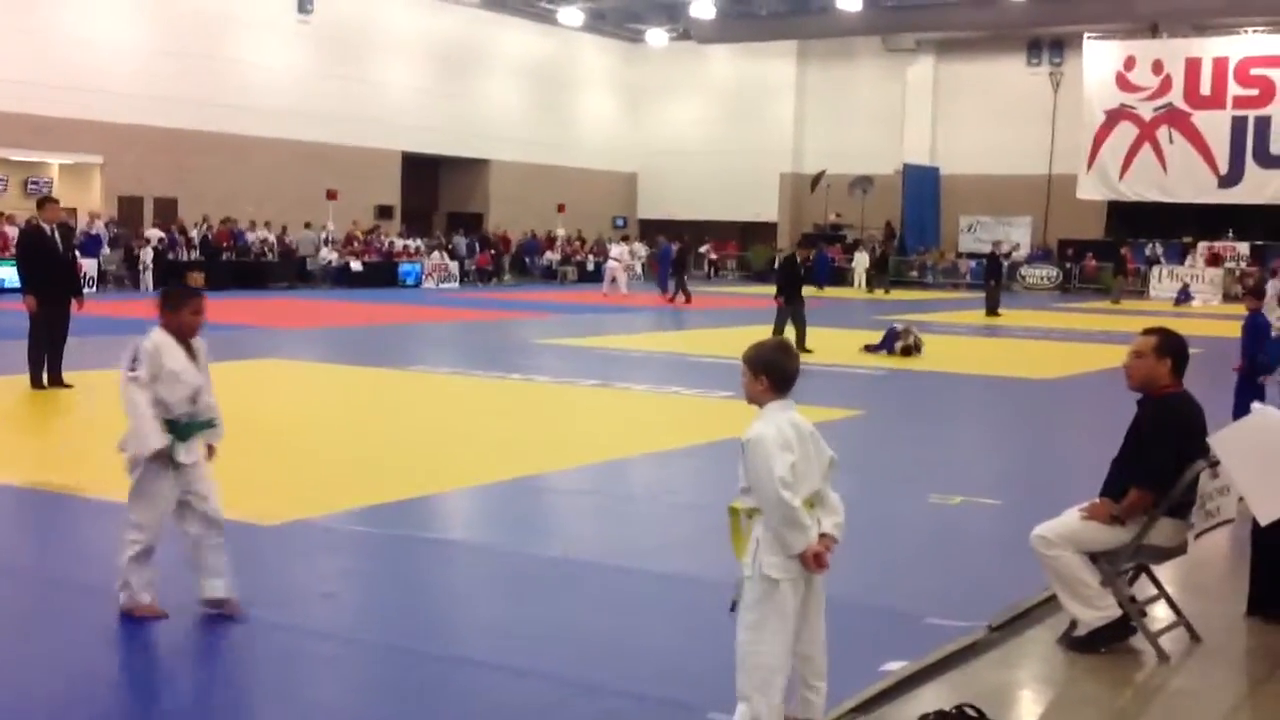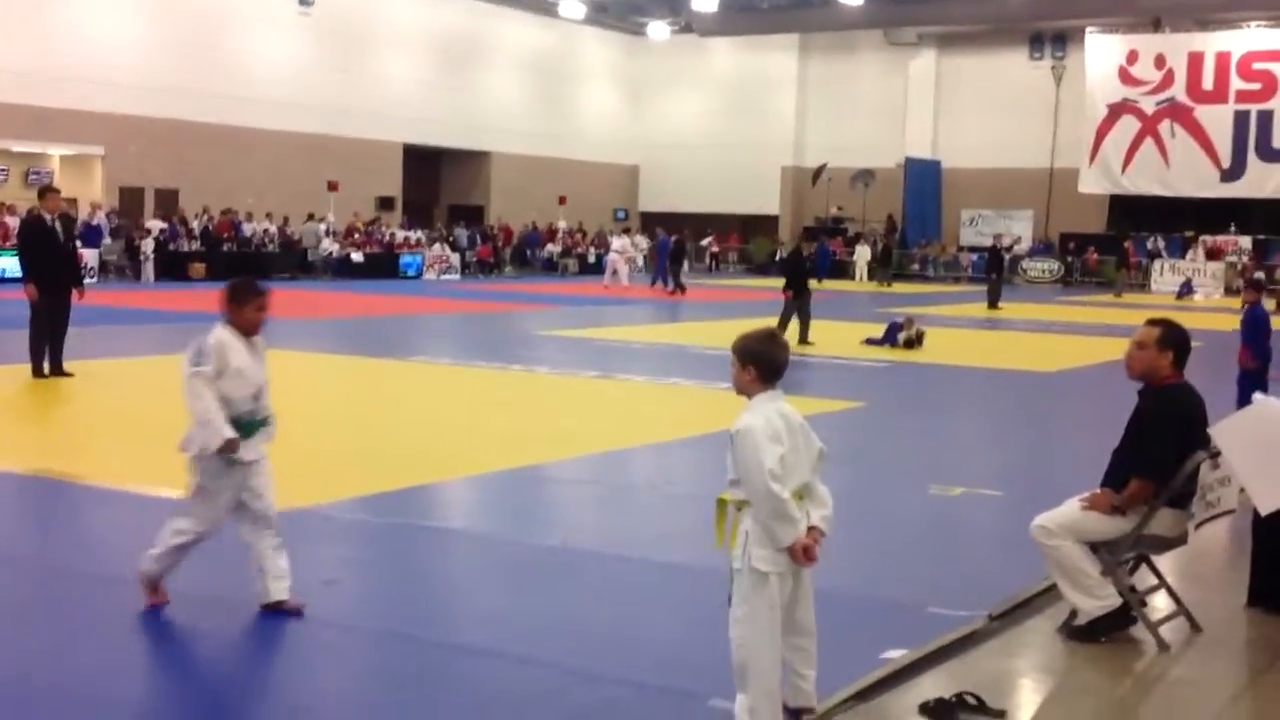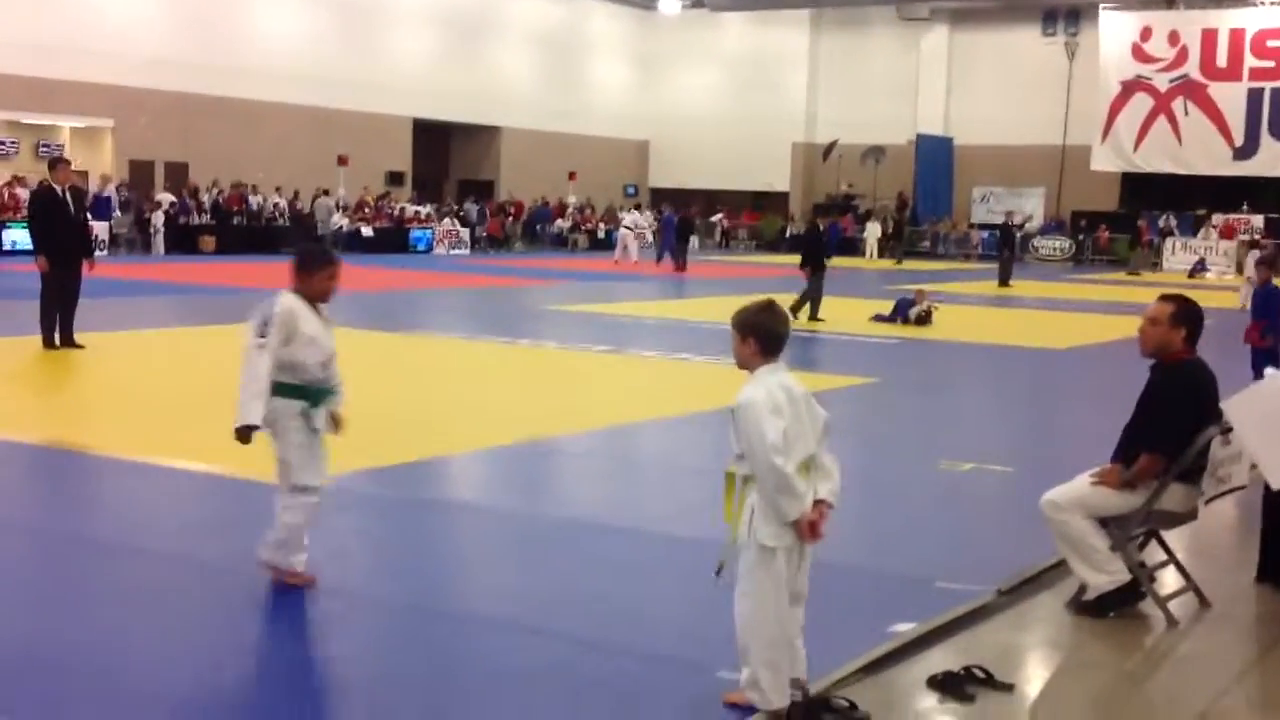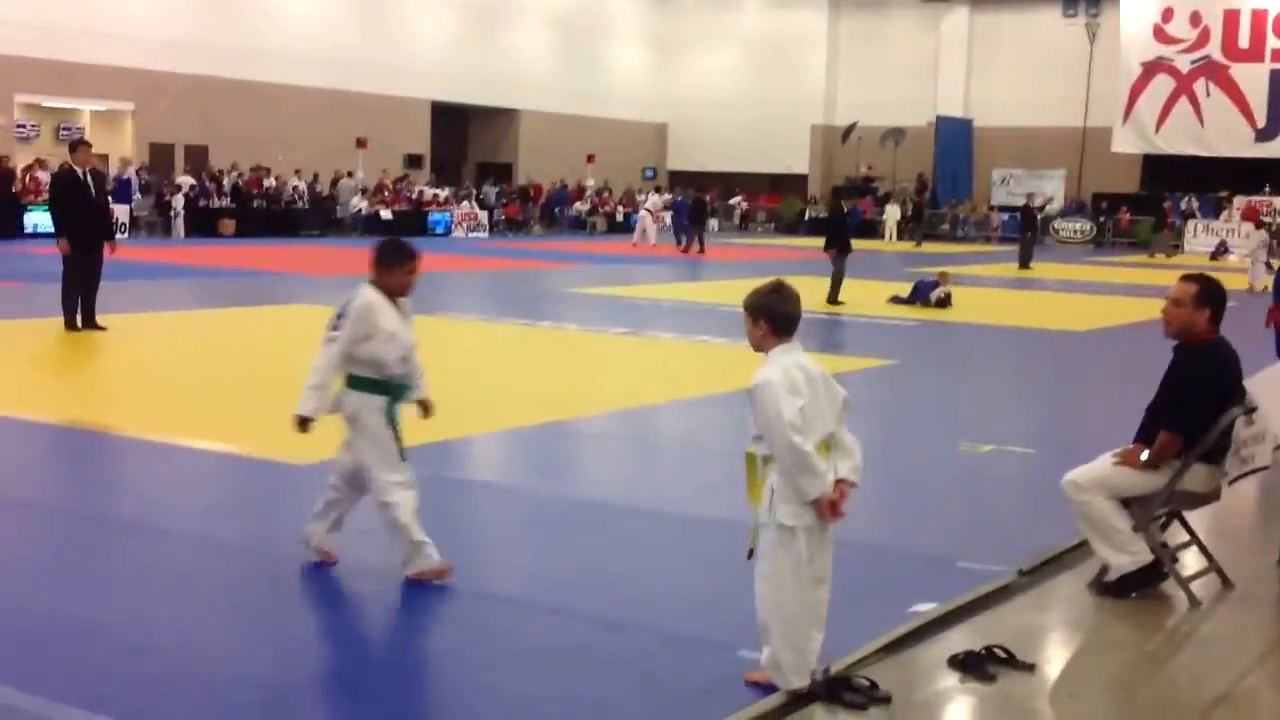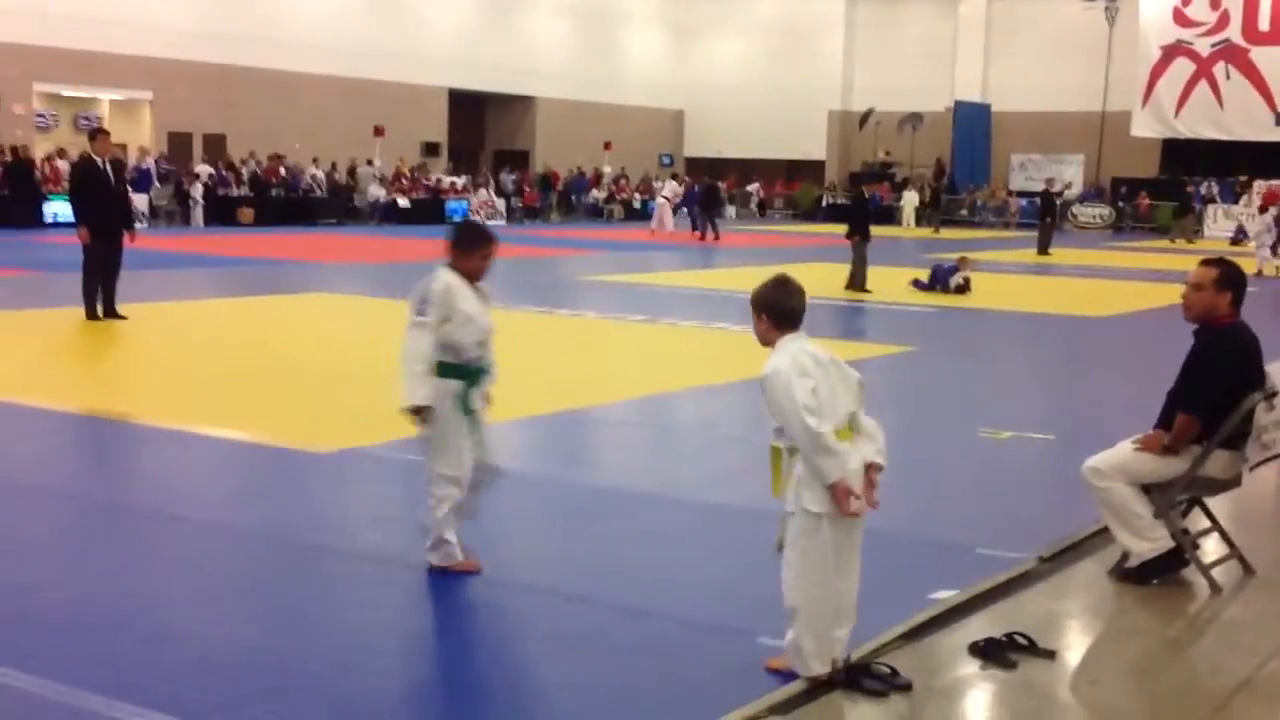
dt=0.2s
person 1, frame 1
left shoulder: (761, 433)
right shoulder: (802, 425)
left elbow: (778, 498)
right elbow: (825, 483)
left wrist: (800, 546)
right wrist: (826, 533)
left hip: (776, 550)
right hip: (803, 544)
left knee: (761, 641)
right knee: (806, 635)
person 1, frame 2
left shoulder: (750, 425)
right shoulder: (790, 416)
left elbow: (767, 490)
right elbow: (813, 475)
left wrist: (791, 538)
right wrist: (814, 526)
left hip: (764, 542)
right hip: (791, 537)
left knee: (755, 631)
right knee: (795, 624)
person 1, frame 3
left shoulder: (753, 397)
right shoulder: (794, 388)
left elbow: (772, 464)
right elbow: (819, 447)
left wrist: (795, 514)
right wrist: (820, 500)
left hip: (770, 515)
right hip: (797, 509)
left knee: (760, 607)
right knee: (788, 601)
right ankle: (791, 678)
person 1, frame 4
left shoulder: (768, 379)
right shoulder: (813, 368)
left elbow: (791, 444)
right elbow: (839, 427)
left wrist: (817, 492)
right wrist: (842, 479)
left hip: (790, 494)
right hip: (818, 488)
left knee: (780, 586)
right knee: (811, 580)
left ankle: (787, 673)
right ankle: (803, 661)
person 1, frame 5
left shoulder: (778, 367)
right shoulder: (823, 355)
left elbow: (808, 428)
right elbow: (858, 413)
left wrist: (835, 481)
right wrist: (870, 465)
left hip: (820, 482)
right hip: (851, 471)
left knee: (807, 572)
right knee: (840, 570)
left ankle: (808, 660)
right ankle: (829, 650)
person 2, frame 1
left shoulder: (196, 347)
right shoulder: (150, 347)
right elbow: (136, 396)
left wrist: (209, 436)
right wrist: (153, 443)
left hip: (187, 447)
right hip: (157, 450)
left knee: (207, 517)
right knee: (147, 524)
left ankle: (216, 591)
right ankle: (134, 597)
person 2, frame 2
left shoulder: (253, 345)
right shoulder: (214, 345)
right elbow: (200, 392)
left wrist: (259, 434)
right wrist: (221, 435)
left hip: (250, 445)
right hip: (220, 448)
left knee: (264, 517)
right knee: (202, 516)
left ankle: (276, 593)
right ankle: (154, 571)
person 2, frame 3
left shoulder: (317, 313)
right shoulder: (282, 311)
right elbow: (259, 363)
left wrist: (332, 405)
right wrist: (249, 415)
left hip: (310, 410)
right hip: (290, 409)
left knee: (299, 486)
right knee: (306, 486)
left ankle: (289, 561)
right ankle: (281, 559)
person 2, frame 4
left shoulder: (396, 306)
right shoulder: (360, 306)
right elbow: (331, 356)
left wrist: (419, 392)
right wrist: (311, 406)
left hip: (383, 403)
right hip: (367, 403)
left knee: (353, 477)
right knee: (395, 483)
left ankle: (318, 535)
right ankle: (421, 561)
person 2, frame 5
left shoulder: (473, 290)
right shoulder: (438, 288)
right elbow: (417, 343)
left wrist: (482, 384)
right wrist: (418, 397)
left hip: (465, 392)
right hip: (443, 394)
left knee: (479, 468)
right knee: (452, 474)
left ankle: (442, 535)
right ankle: (443, 553)
person 3, frame 1
left shoulder: (1163, 412)
right shoulder: (1180, 404)
left elbow: (1150, 485)
left wrist: (1117, 514)
right wrist: (1113, 503)
left hip: (1155, 520)
right hip: (1159, 514)
left knee: (1047, 537)
right knee: (1070, 523)
left ankle: (1105, 619)
right ankle: (1104, 606)
person 3, frame 2
left shoulder: (1164, 403)
right shoulder: (1180, 397)
left elbow: (1150, 476)
left wrist: (1118, 504)
right wrist: (1113, 495)
left hip: (1154, 510)
right hip: (1160, 504)
left knee: (1048, 527)
right knee: (1070, 513)
left ankle: (1105, 609)
right ankle: (1102, 596)
person 3, frame 3
left shoulder: (1175, 378)
right shoulder: (1192, 371)
left elbow: (1159, 451)
left wrist: (1126, 479)
right wrist: (1123, 469)
left hip: (1165, 485)
right hip: (1171, 479)
left knee: (1057, 503)
right knee: (1081, 488)
left ankle: (1113, 584)
right ankle: (1110, 574)
person 3, frame 4
left shoulder: (1198, 359)
right shoulder: (1216, 351)
left elbow: (1178, 428)
left wrist: (1148, 459)
right wrist: (1145, 450)
left hip: (1187, 466)
right hip: (1194, 459)
left knee: (1079, 483)
right knee: (1103, 469)
left ankle: (1136, 564)
right ankle: (1137, 553)
person 3, frame 5
left shoulder: (1218, 343)
right shoulder: (1237, 335)
left elbow: (1194, 411)
left wrist: (1168, 444)
right wrist: (1165, 435)
left hip: (1208, 451)
right hip: (1217, 444)
left knee: (1099, 469)
right knee: (1123, 456)
left ankle: (1156, 551)
right ankle: (1159, 539)
person 4, frame 1
left shoulder: (65, 232)
right shoulder: (28, 234)
left elbow: (72, 263)
right elbow: (23, 266)
left wrist: (77, 291)
right wrist: (27, 293)
left hip: (61, 294)
right hip: (40, 295)
left knee: (59, 337)
right knee: (39, 336)
left ankle: (55, 377)
right ankle: (36, 378)
person 4, frame 2
left shoulder: (66, 222)
right shoulder: (29, 224)
left elbow: (72, 253)
right elbow: (25, 255)
left wrist: (78, 281)
right wrist: (29, 282)
left hip: (62, 284)
right hip: (41, 285)
left knee: (60, 326)
right knee: (40, 325)
left ankle: (56, 365)
right ankle: (37, 367)
person 4, frame 3
left shoulder: (78, 193)
right shoulder: (40, 195)
left elbow: (83, 224)
right elbow: (35, 226)
left wrist: (89, 252)
right wrist: (39, 254)
left hip: (73, 255)
right hip: (52, 255)
left knee: (71, 297)
right knee: (50, 296)
left ankle: (67, 337)
right ankle: (49, 338)
person 4, frame 4
left shoulder: (98, 176)
right shoulder: (61, 177)
left elbow: (104, 207)
right elbow: (56, 209)
left wrist: (109, 235)
right wrist: (61, 236)
left hip: (94, 237)
right hip: (73, 238)
left knee: (92, 279)
right knee: (72, 279)
left ankle: (89, 318)
right ankle: (70, 320)
person 4, frame 5
left shoulder: (117, 165)
right shoulder: (81, 167)
left elbow: (124, 196)
right elbow: (76, 198)
left wrist: (129, 224)
right wrist: (81, 225)
left hip: (114, 227)
right hip: (93, 227)
left knee: (112, 268)
right knee: (92, 268)
left ankle: (109, 308)
right ankle: (91, 309)
